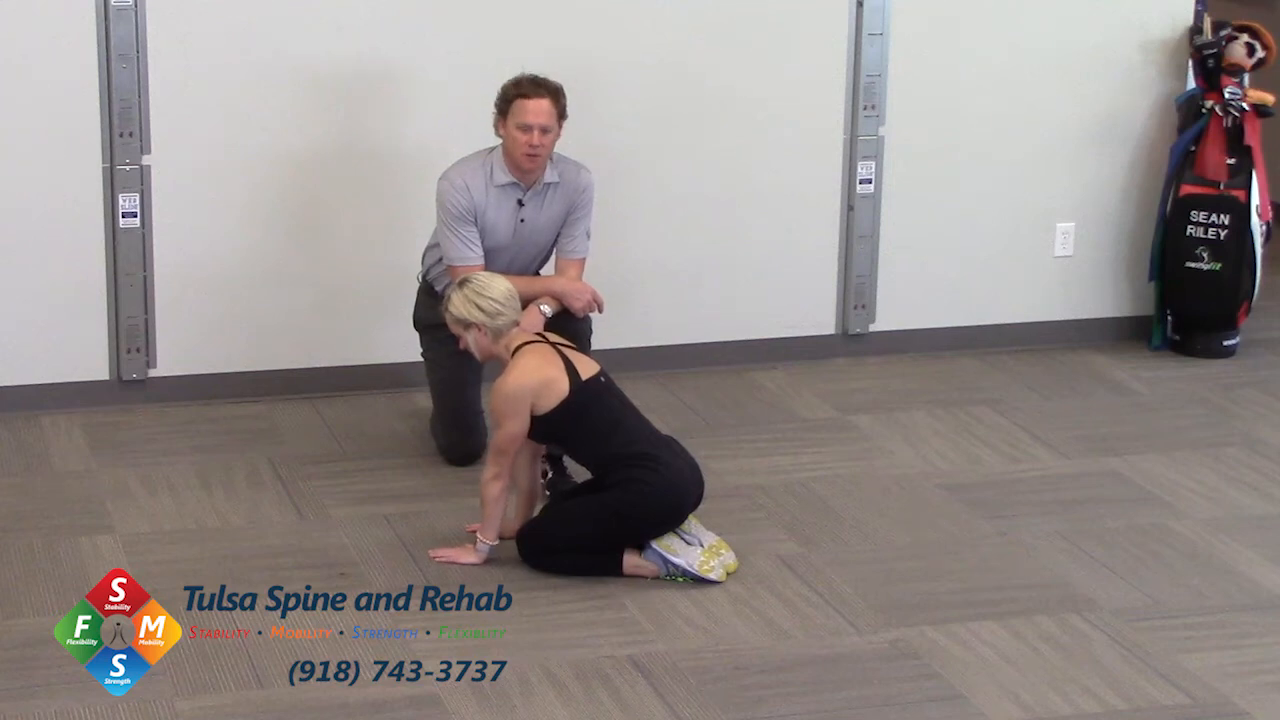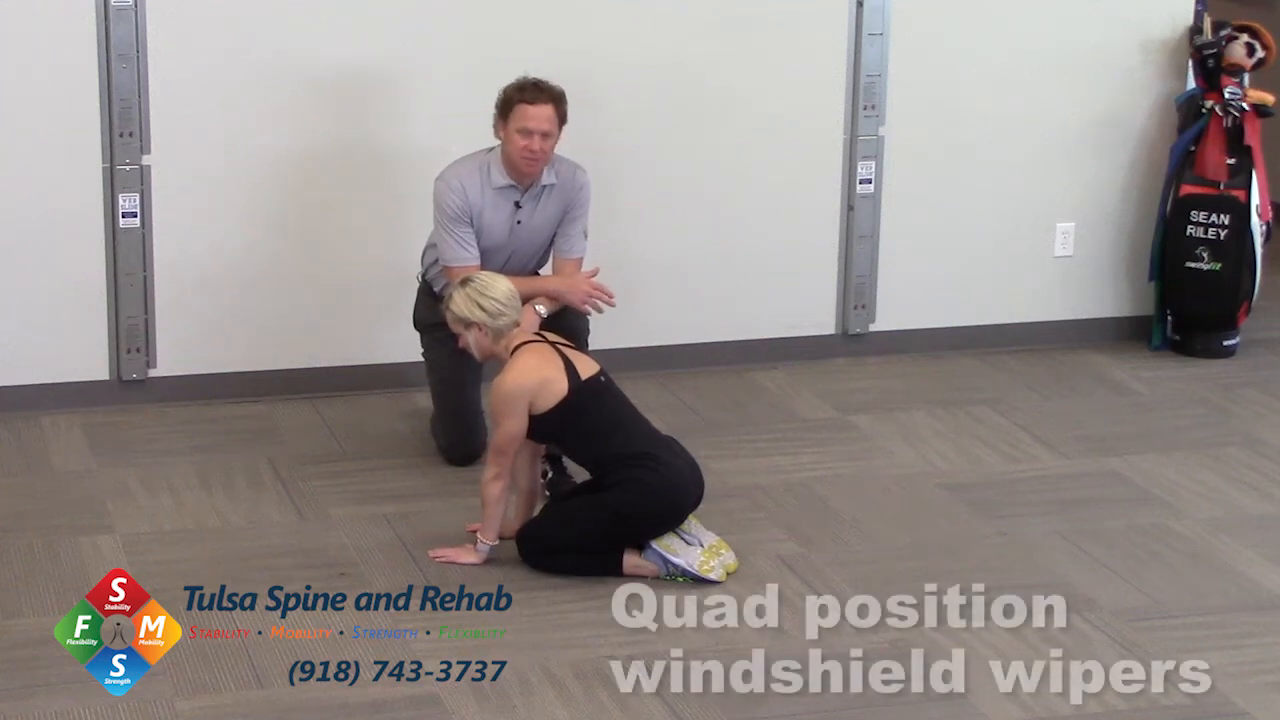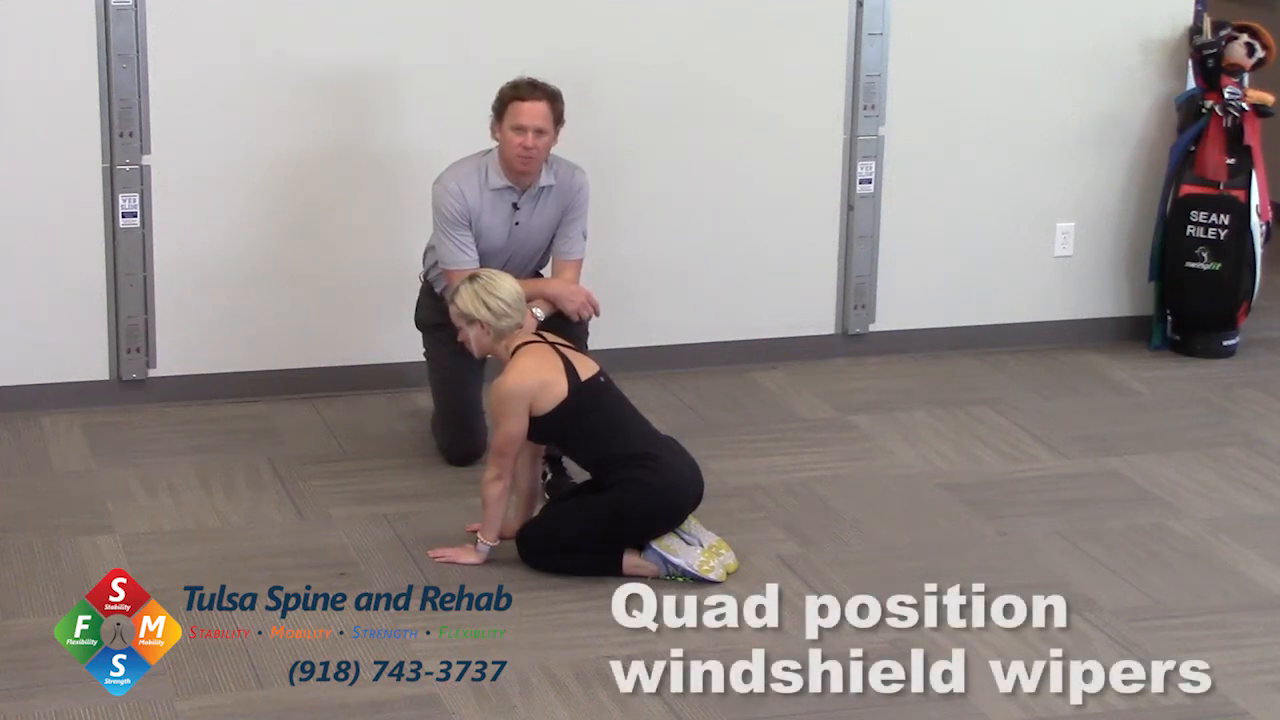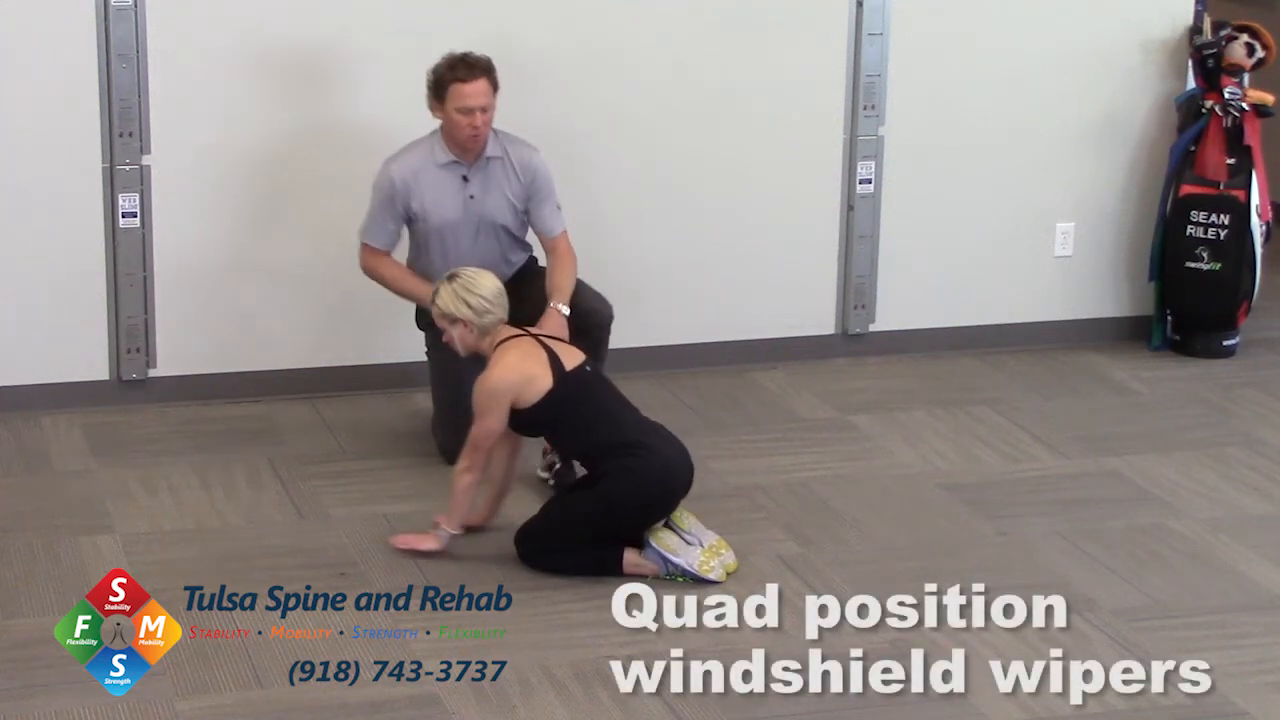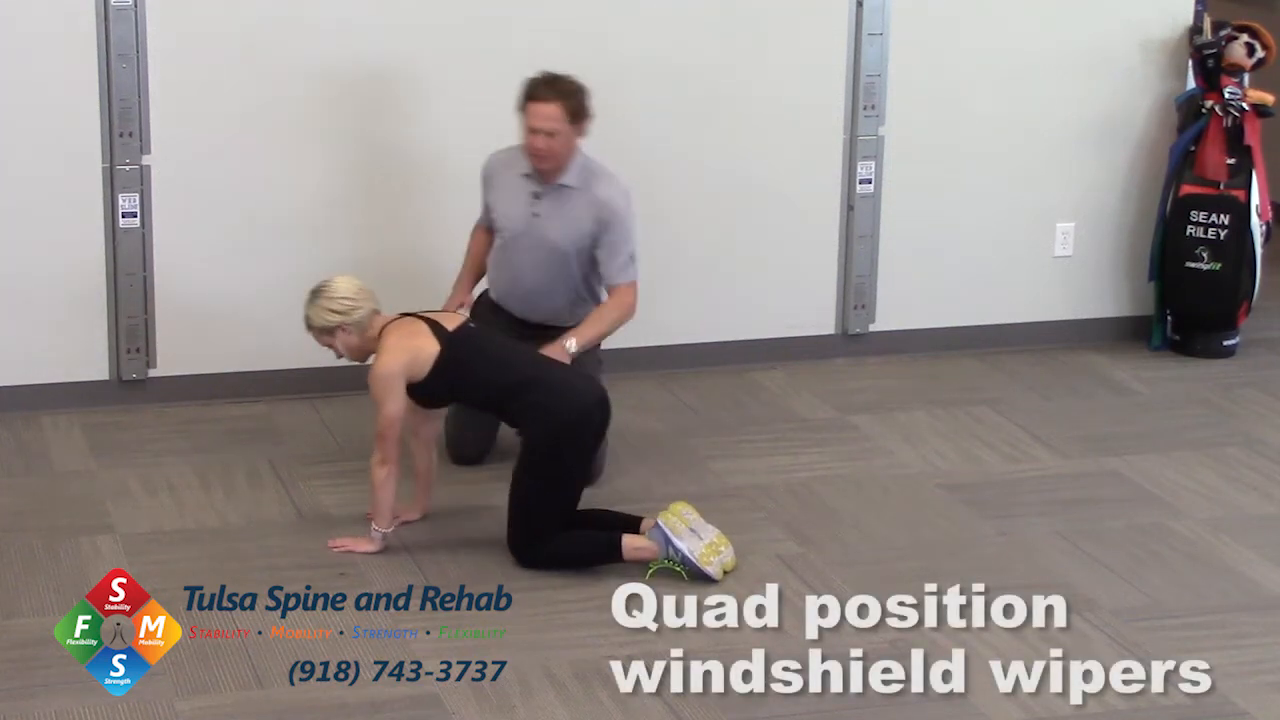
dt=1s
person 1, frame 1
left shoulder: (577, 182)
right shoulder: (460, 183)
left elbow: (570, 277)
left wrist: (541, 310)
right wrist: (554, 286)
left hip: (523, 292)
left knee: (574, 327)
right knee: (462, 447)
left ankle: (550, 452)
right ankle: (453, 400)
person 1, frame 2
left shoulder: (573, 181)
right shoulder: (457, 183)
left elbow: (568, 275)
left wrist: (535, 311)
right wrist: (552, 286)
left hip: (523, 291)
left knee: (571, 326)
right knee: (461, 446)
left ankle: (549, 450)
right ankle: (452, 400)
person 1, frame 3
left shoulder: (571, 183)
right shoulder: (456, 186)
left elbow: (567, 278)
left wrist: (534, 315)
right wrist: (547, 289)
left hip: (523, 292)
right hip: (451, 304)
left knee: (571, 325)
right knee: (462, 448)
left ankle: (550, 451)
right ankle: (455, 399)
person 1, frame 4
left shoulder: (524, 161)
right shoulder: (402, 173)
left elbow: (559, 249)
right elbow: (373, 257)
left wrist: (558, 311)
left hip: (516, 282)
left knee: (594, 313)
right knee: (459, 447)
right ankle: (455, 395)
person 1, frame 5
left shoulder: (608, 200)
right shoulder: (499, 167)
left elbow: (624, 300)
left wrist: (570, 345)
right wrist: (463, 285)
left hip: (567, 334)
right hip: (497, 318)
right knee: (464, 449)
person 2, frame 1
left shoulder: (515, 382)
right shoulder: (548, 345)
left elbow: (498, 473)
right elbow: (527, 451)
left wrist: (481, 546)
right wrist: (520, 521)
left hip: (654, 489)
right hip: (674, 471)
left knee: (535, 543)
right knee: (558, 512)
left ankle: (662, 559)
right ankle: (664, 529)
person 2, frame 2
left shoulder: (513, 381)
right shoulder: (546, 344)
left elbow: (498, 472)
right elbow: (528, 451)
left wrist: (482, 546)
right wrist: (520, 520)
left hip: (653, 489)
right hip: (674, 471)
left knee: (534, 543)
right knee: (559, 510)
left ankle: (661, 559)
right ankle: (666, 528)
person 2, frame 3
left shoulder: (514, 382)
right shoulder: (546, 345)
left elbow: (499, 473)
right elbow: (528, 452)
left wrist: (482, 546)
right wrist: (520, 520)
left hip: (654, 489)
right hip: (674, 471)
left knee: (535, 543)
right knee: (558, 512)
left ankle: (661, 560)
right ankle: (666, 529)
person 2, frame 4
left shoulder: (498, 378)
right shoulder: (534, 342)
left elbow: (471, 465)
right elbow: (505, 445)
left wrist: (443, 531)
right wrist: (485, 513)
left hip: (645, 477)
right hip: (666, 459)
left knee: (534, 545)
right knee: (562, 520)
left ankle: (658, 559)
right ankle: (663, 531)
person 2, frame 5
left shoulder: (388, 363)
right shoulder: (416, 328)
left elbow: (385, 457)
right elbow: (424, 427)
left wrist: (377, 534)
right wrist: (420, 504)
left hip: (560, 414)
right hip: (583, 399)
left knee: (531, 547)
right knee: (551, 520)
left ankle: (660, 544)
right ankle: (664, 525)
